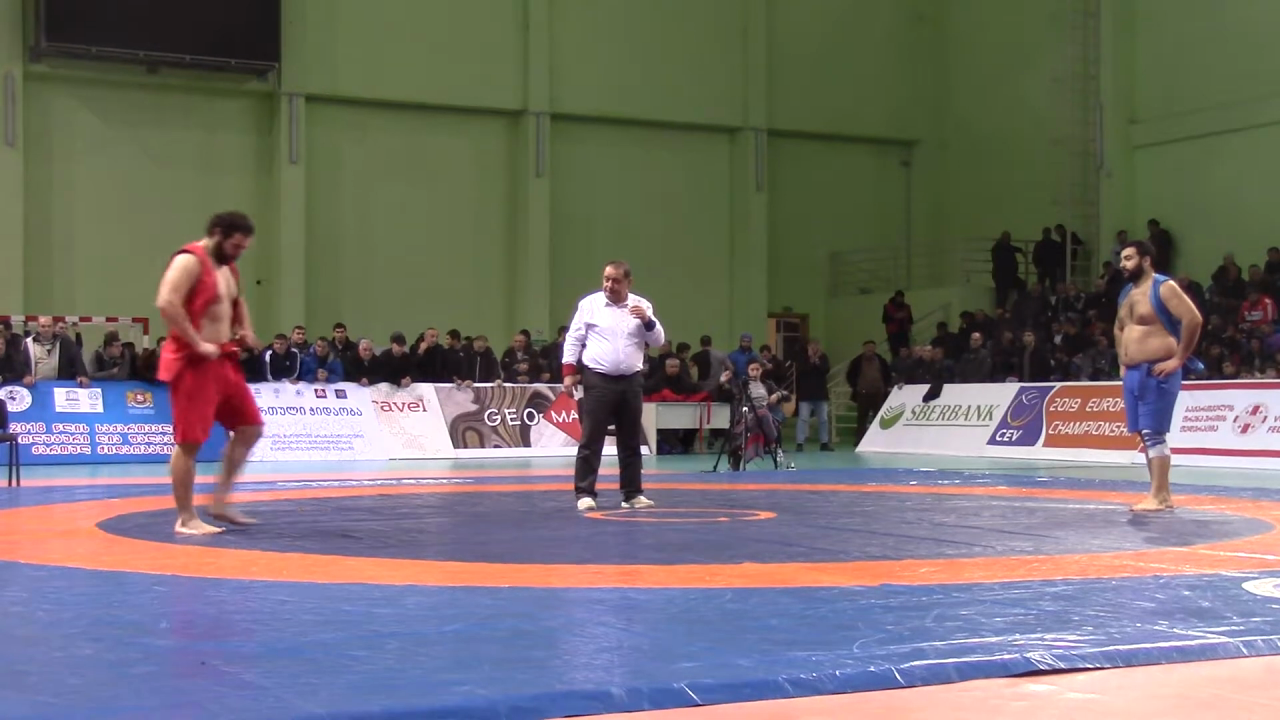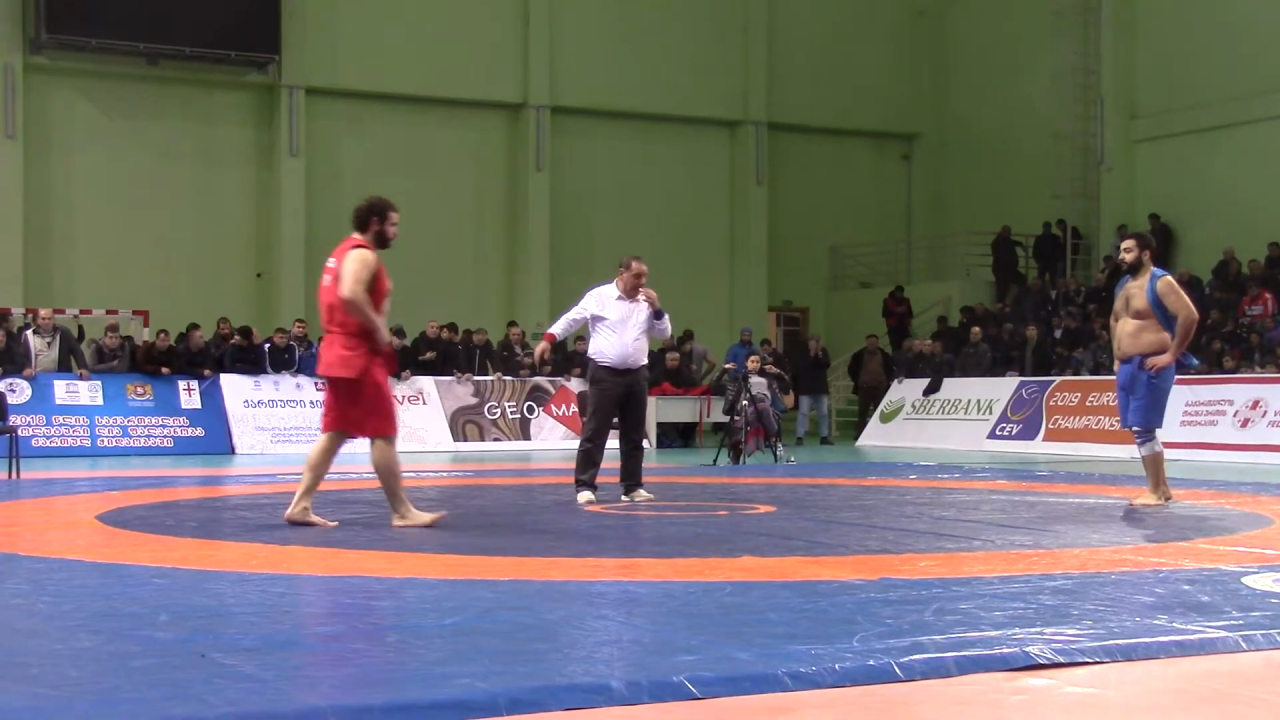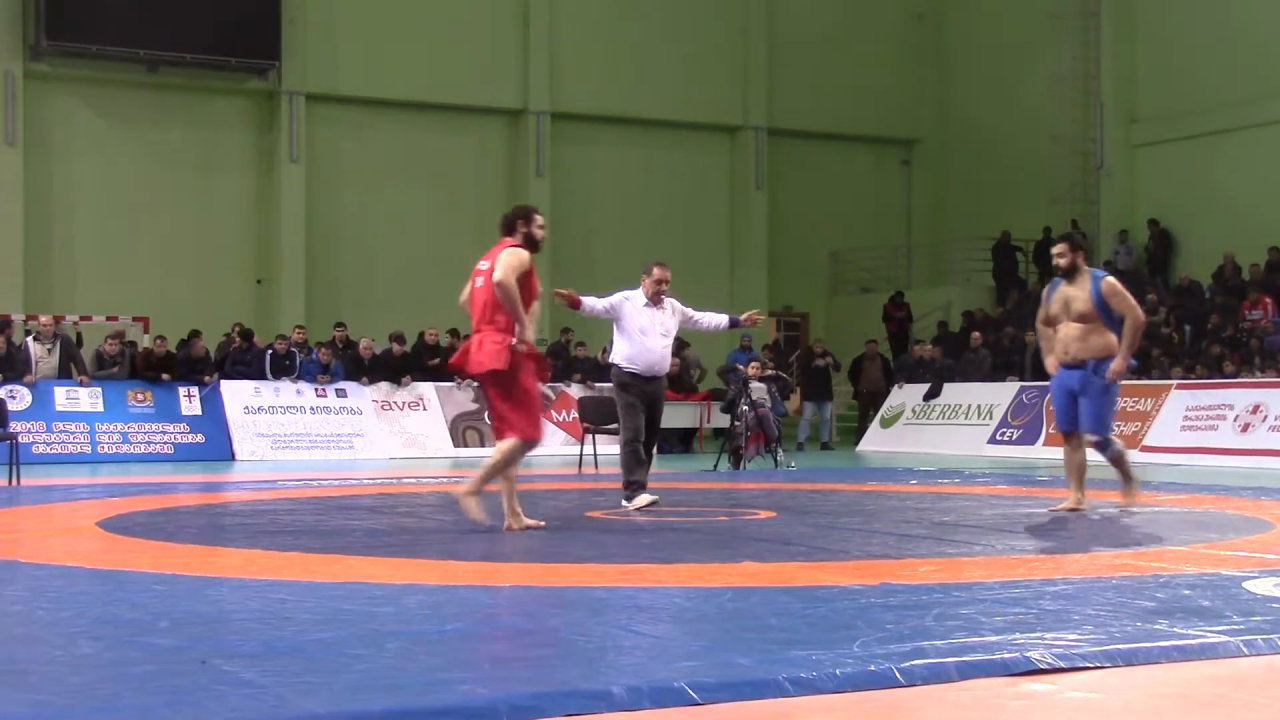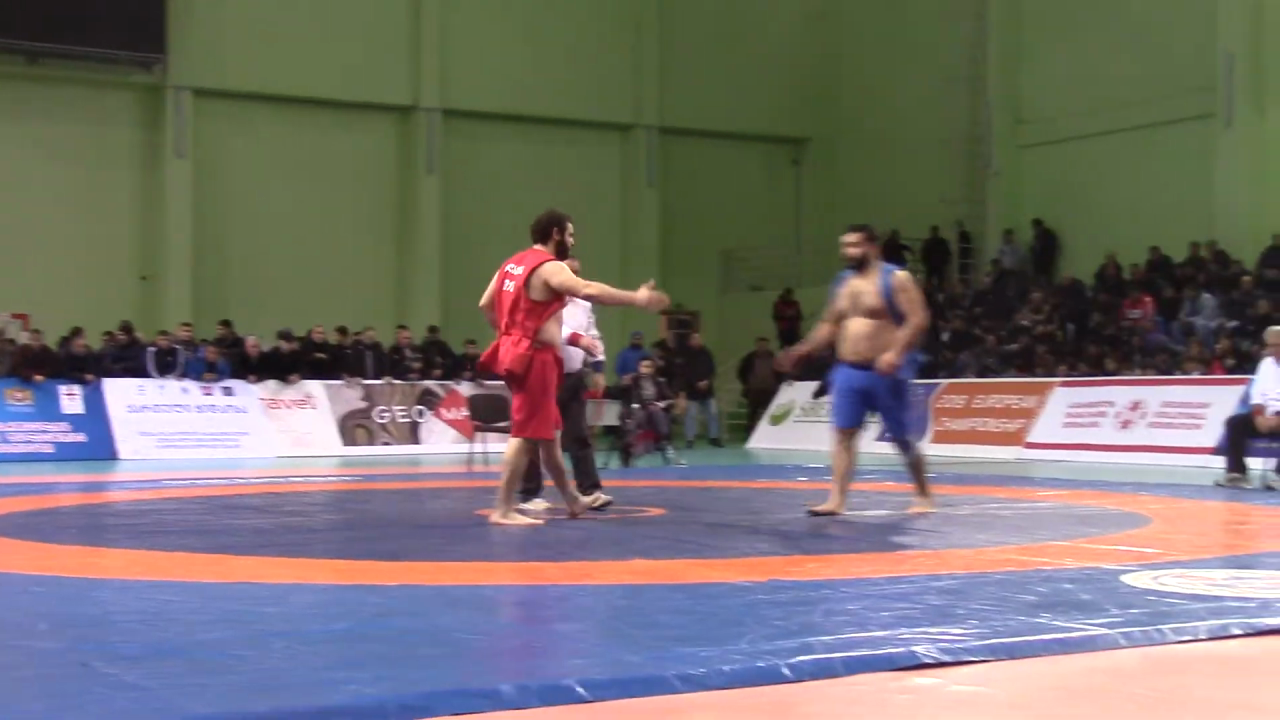
dt=1s
person 1, frame 1
left shoulder: (228, 267)
right shoulder: (190, 261)
left elbow: (237, 303)
right elbow: (167, 304)
left wrist: (246, 330)
right wrist: (198, 344)
left hip: (223, 361)
right hip: (191, 362)
left knee: (250, 426)
right knee: (189, 441)
left ankle: (220, 499)
right ankle: (186, 518)
person 1, frame 2
left shoulder: (345, 252)
right shoulder: (363, 255)
right elbow: (349, 295)
right wrist: (378, 329)
left hip: (342, 352)
right hip: (357, 355)
left knee: (334, 433)
right knee: (383, 434)
left ankle: (301, 505)
right ankle: (402, 511)
person 1, frame 3
left shoulder: (490, 257)
right shoulder: (518, 254)
left elbow: (466, 300)
right elbow: (502, 281)
right wrist: (522, 325)
left hip: (488, 351)
right hip: (507, 354)
left knee: (510, 434)
right knee: (525, 435)
left ankle: (514, 514)
right ankle: (471, 489)
person 1, frame 4
left shoulder: (511, 264)
right shoulder: (549, 267)
left elbow: (486, 304)
right elbow: (588, 291)
right wrist: (636, 299)
left hip: (516, 355)
right hip: (534, 358)
left knee: (548, 432)
right knee: (528, 434)
left ankle: (571, 498)
right ankle: (503, 509)
person 2, frame 1
left shoulder: (1163, 287)
right shoulder: (1126, 293)
left elbow: (1193, 319)
right elbow: (1119, 329)
left wrist: (1179, 359)
right wrist: (1123, 361)
left hip: (1157, 373)
right hip: (1132, 373)
left knee: (1154, 434)
right knee: (1145, 435)
left ankle: (1157, 496)
right ankle: (1164, 494)
person 2, frame 2
left shoulder: (1161, 282)
right shoulder: (1123, 285)
left elbow: (1189, 316)
left wrist: (1171, 354)
right wrist: (1117, 356)
left hip: (1150, 368)
right hip: (1126, 368)
left knee: (1143, 430)
right knee: (1140, 431)
left ankle: (1154, 492)
right ankle: (1162, 487)
person 2, frame 3
left shoulder: (1103, 284)
right shoulder: (1052, 289)
left elbow: (1135, 317)
right elbow: (1043, 325)
left wrist: (1122, 358)
right wrist: (1049, 356)
left hip: (1097, 372)
right hip: (1064, 373)
left knee: (1096, 436)
right knee: (1070, 436)
left ankle: (1129, 481)
right ankle: (1076, 497)
person 2, frame 4
left shoulder: (895, 279)
right shoulder: (842, 283)
left elbow: (919, 319)
right elbow: (828, 325)
left wrist: (896, 353)
right wrist: (801, 350)
left hip: (885, 371)
right hip: (848, 371)
left knee: (901, 437)
right knee: (843, 434)
left ankle: (924, 495)
right ankle: (836, 500)
person 3, frame 1
left shoulder: (641, 305)
right shoulder: (589, 304)
left elbow: (658, 341)
right elbow: (573, 339)
left wrist: (647, 321)
right wrist: (569, 371)
left hip: (631, 381)
right hip: (597, 381)
left knee: (631, 441)
right knee: (591, 440)
left ankle: (632, 493)
right ankle: (584, 493)
person 3, frame 2
left shoulder: (648, 301)
right shoulder: (598, 296)
left elbow: (664, 334)
right elbow: (570, 320)
left wrist: (657, 309)
right wrist: (548, 340)
left hip: (636, 375)
right hip: (604, 374)
left knee: (634, 435)
right knee: (594, 432)
left ankle: (632, 486)
right ankle: (585, 486)
person 3, frame 3
left shoulder: (672, 307)
right shoulder: (624, 301)
left elbow: (701, 320)
right elbow: (599, 306)
left wrist: (737, 321)
right wrist: (575, 302)
left hip: (656, 381)
right hip: (629, 379)
left knee: (648, 440)
right knee: (632, 436)
left ankle: (633, 493)
right ankle: (636, 492)
person 3, frame 4
left shoulder: (583, 302)
left elbow: (592, 335)
left hip: (573, 377)
left knee: (580, 436)
left ankle: (590, 491)
right ankle: (529, 495)
